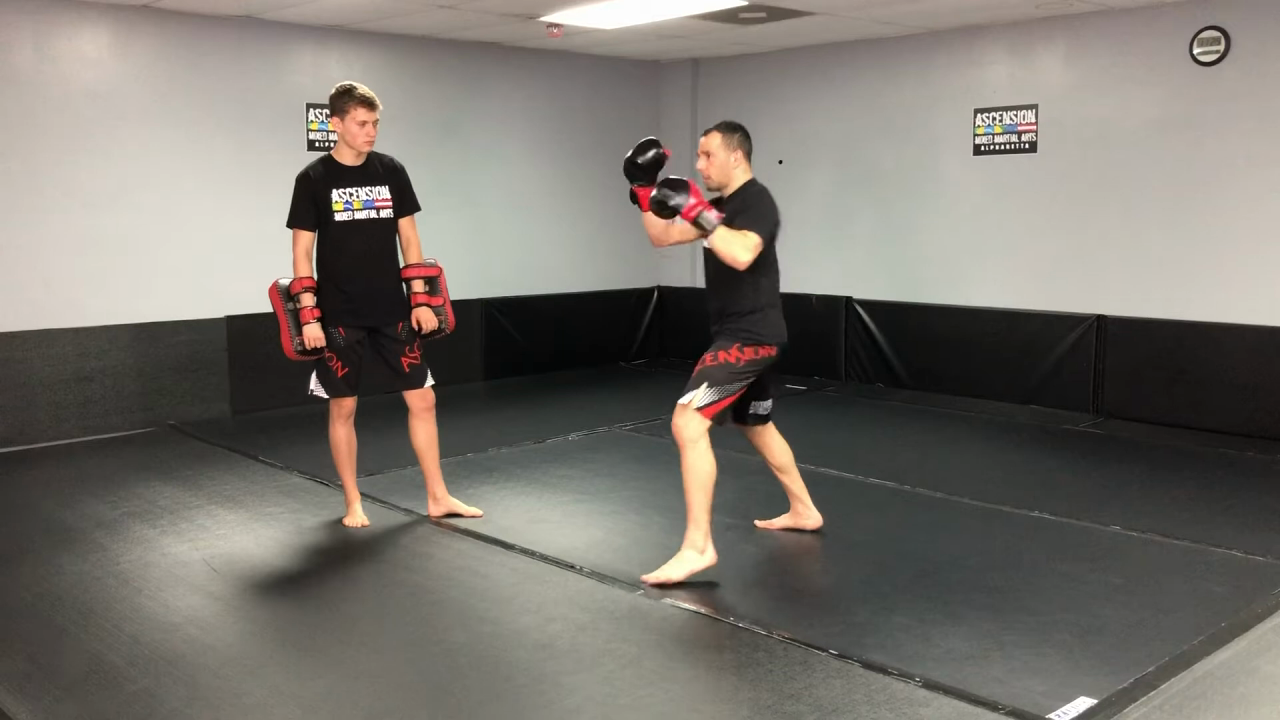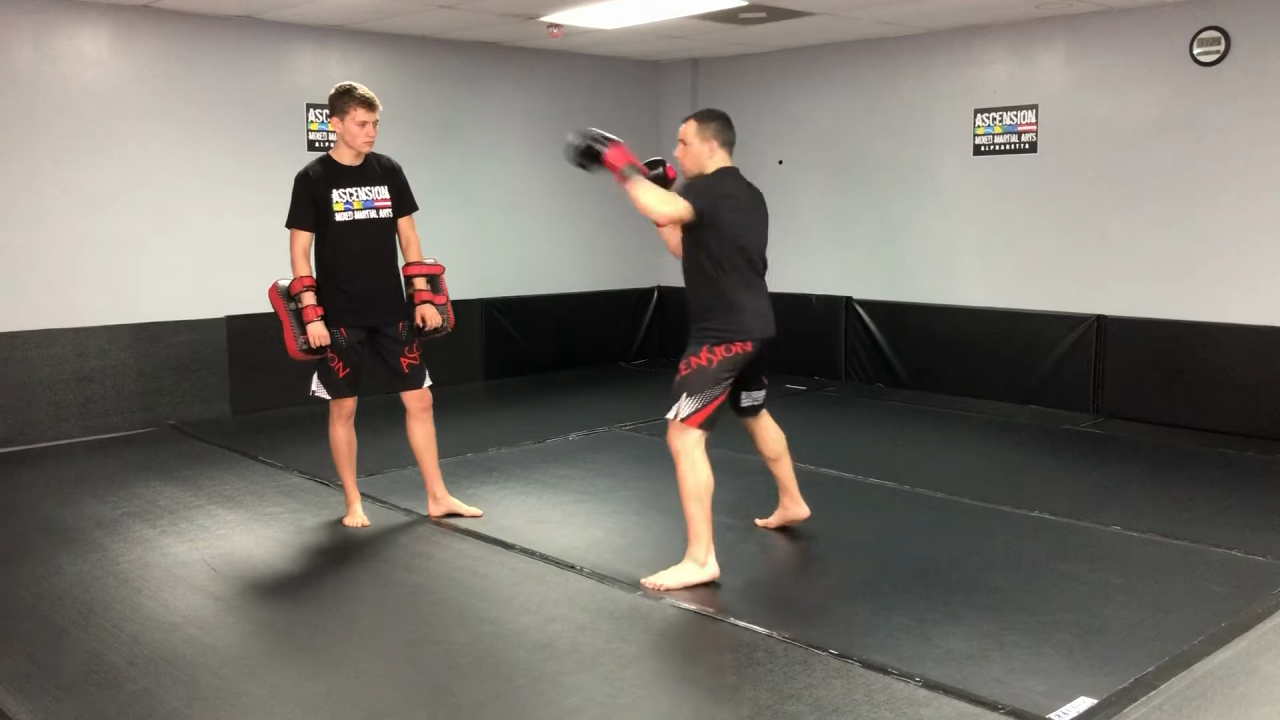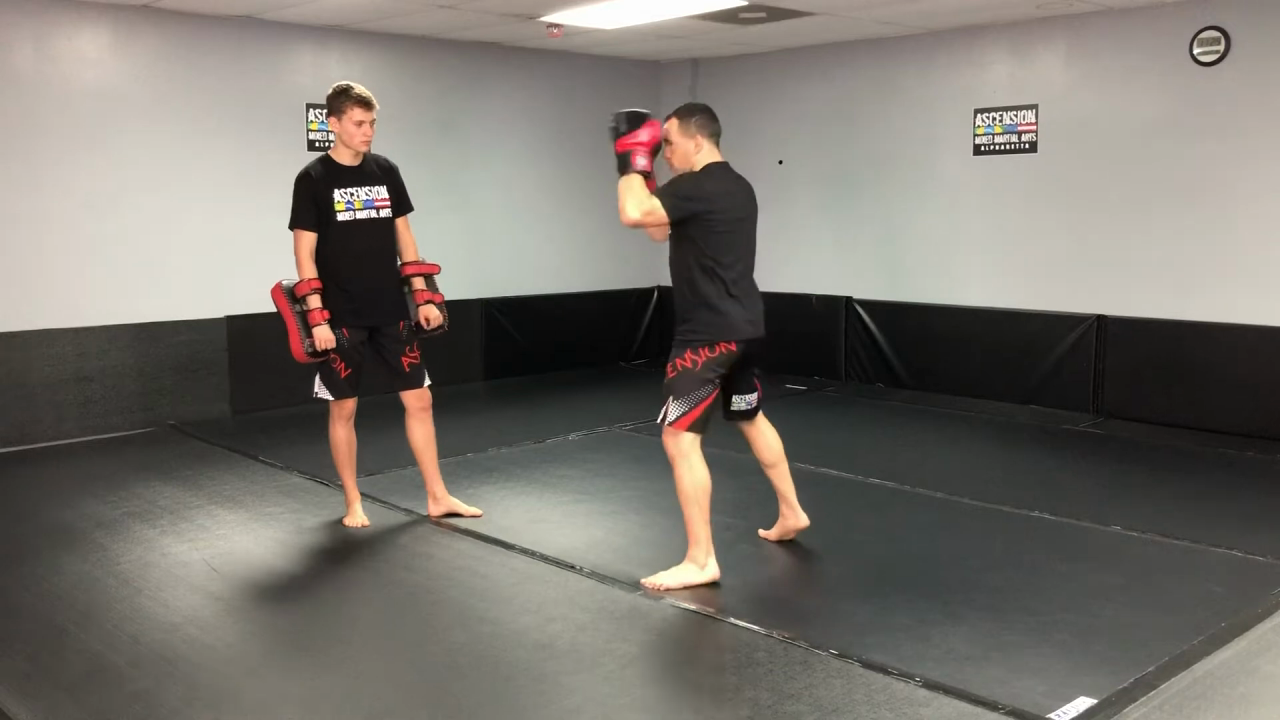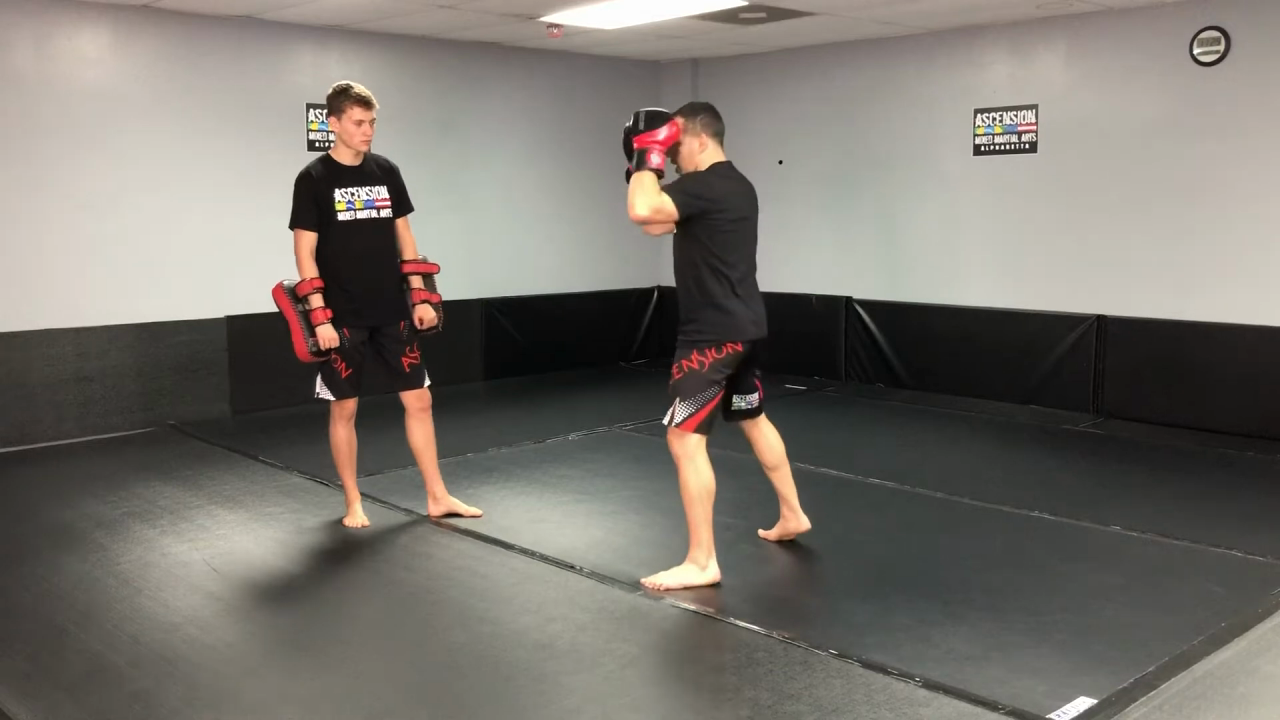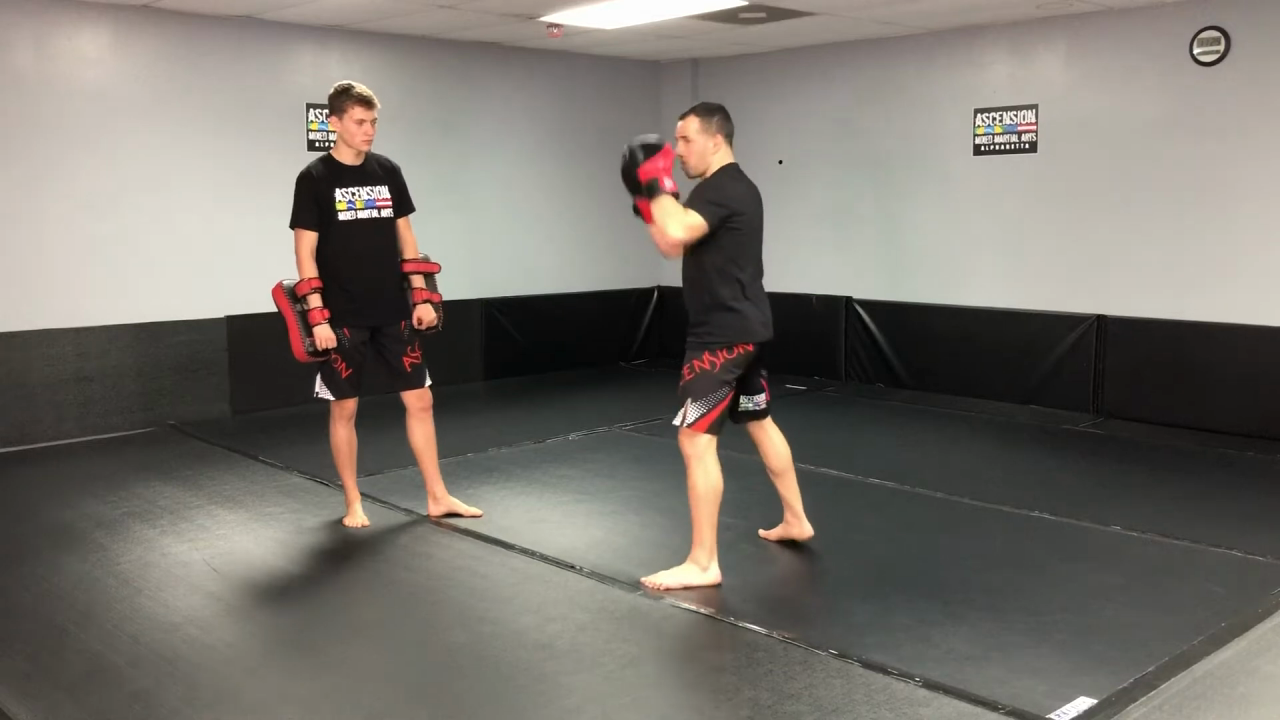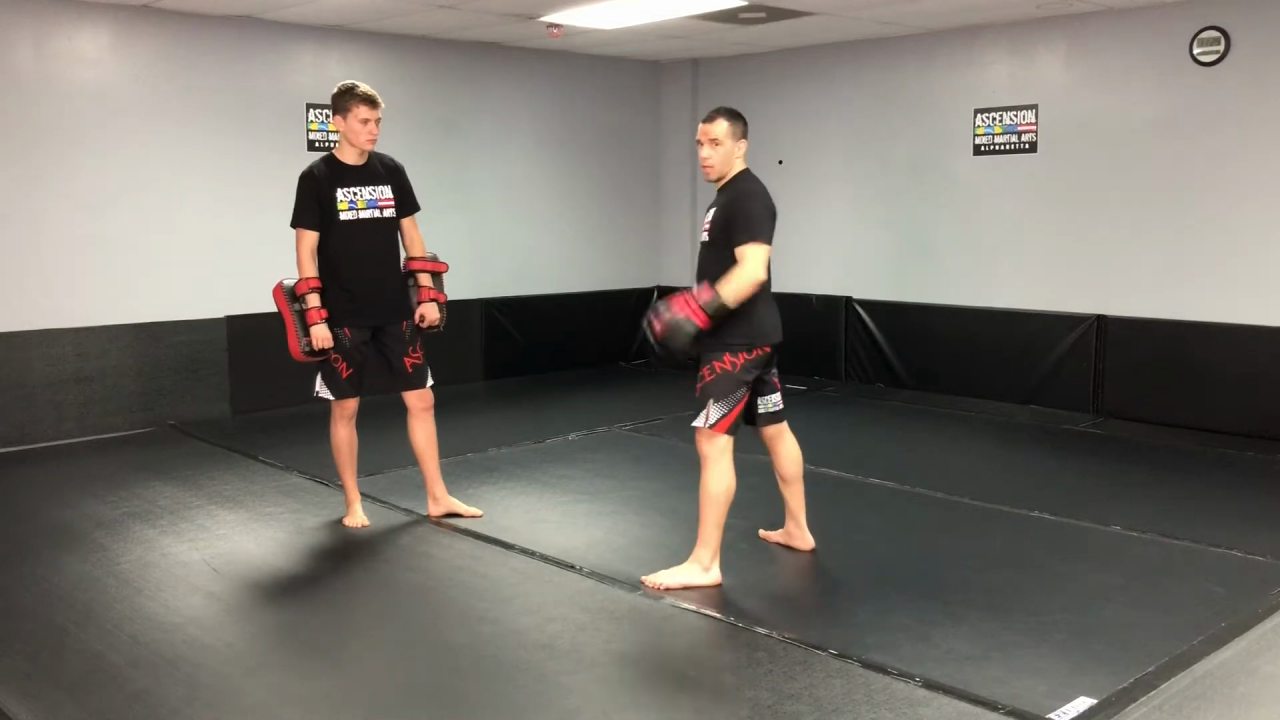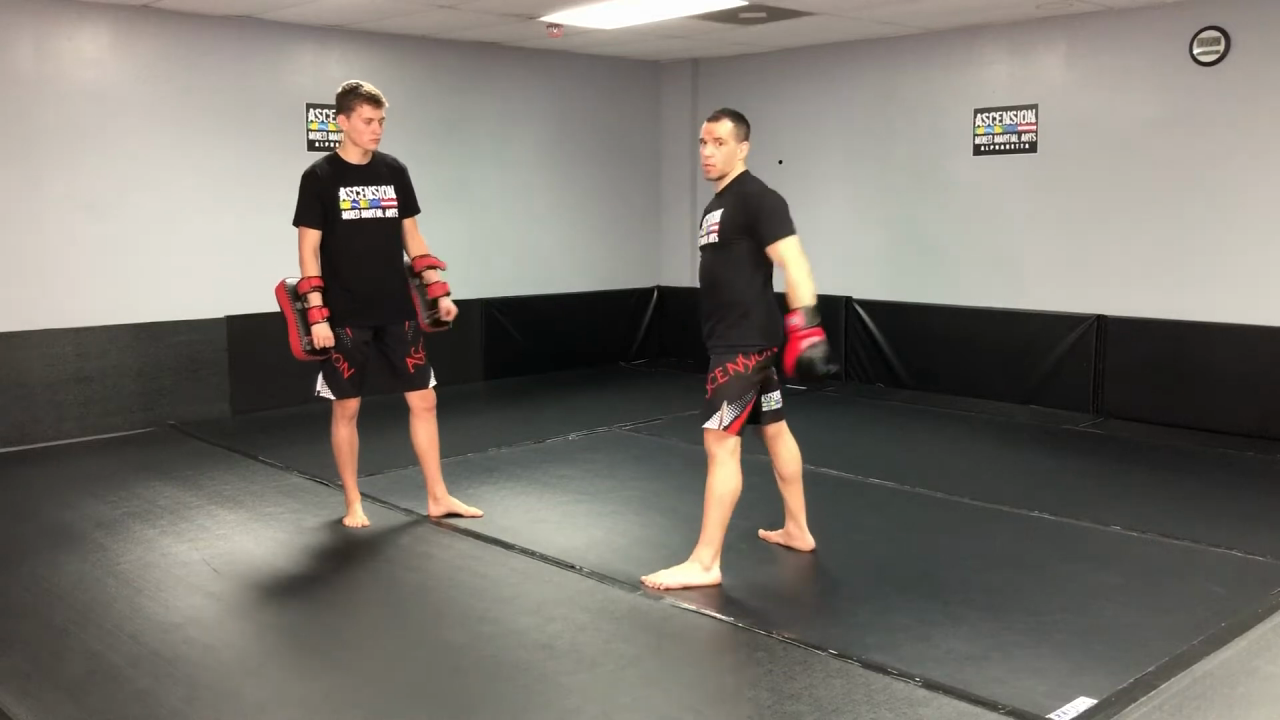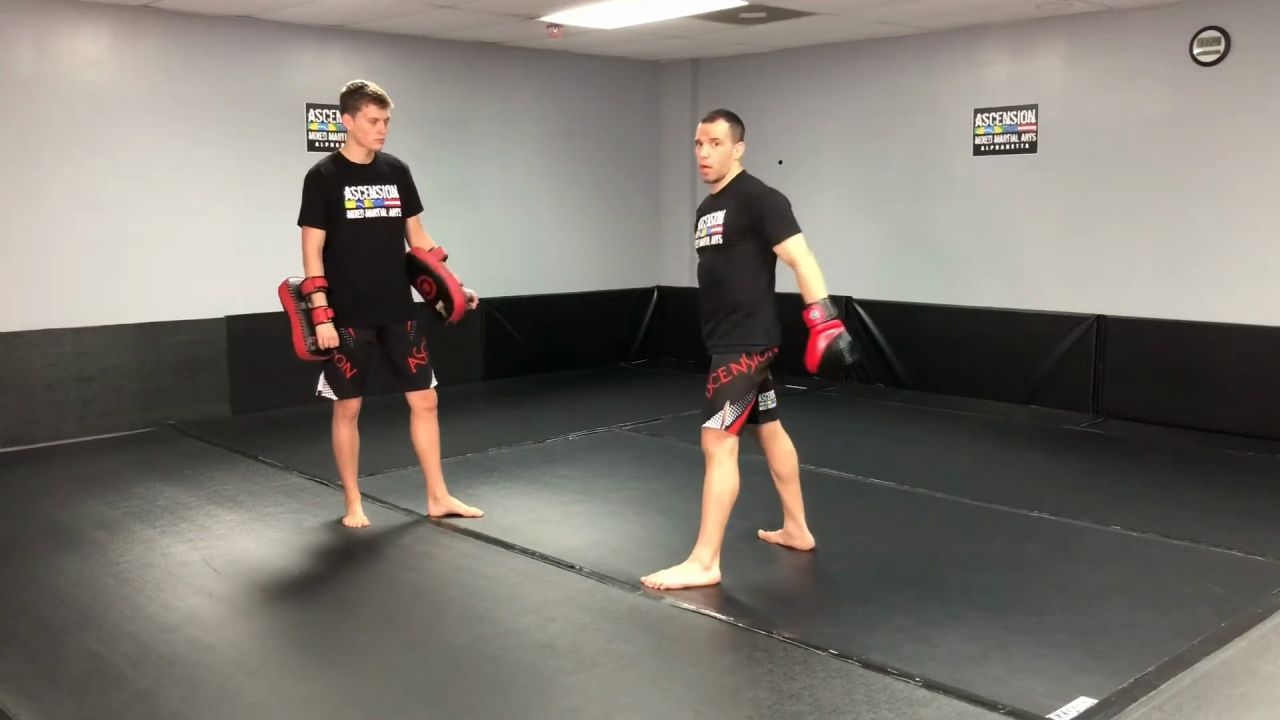
dt=0.2s
person 1, frame 1
left shoulder: (756, 201)
right shoulder: (721, 204)
left elbow: (742, 255)
right elbow: (663, 236)
left wrist: (699, 212)
right wrist: (644, 191)
left hip: (748, 336)
right hip: (747, 335)
left knee: (688, 422)
right knee: (756, 425)
left ankle: (697, 547)
right ankle: (803, 510)
person 1, frame 2
left shoulder: (714, 190)
right shoulder: (747, 195)
left elbow: (660, 210)
right elbow: (686, 244)
left wrist: (624, 168)
right wrist: (648, 187)
left hip: (722, 334)
right hip: (751, 326)
left knee: (684, 435)
right knee: (754, 414)
left ankle: (700, 559)
right ankle: (791, 503)
person 1, frame 3
left shoulder: (697, 186)
right shoulder: (737, 188)
left elbow: (633, 213)
right elbow: (663, 228)
left wrist: (634, 158)
right wrist: (644, 175)
left hip: (709, 334)
right hip: (744, 325)
left knee: (679, 438)
right knee: (750, 418)
left ankle: (701, 561)
right ankle: (791, 513)
person 1, frame 4
left shoulder: (704, 185)
right shoulder: (735, 185)
left elbow: (641, 210)
right elbow: (660, 222)
left wrist: (649, 154)
right wrist: (646, 165)
left hip: (713, 333)
right hip: (746, 325)
left knee: (684, 438)
right knee: (753, 418)
left ankle: (702, 562)
right ankle: (792, 515)
person 1, frame 5
left shoulder: (720, 188)
right shoulder: (734, 186)
left elbow: (674, 232)
right elbow: (675, 244)
left wrist: (656, 182)
right wrist: (648, 196)
left hip: (722, 334)
right hip: (749, 327)
left knee: (695, 439)
right knee: (759, 421)
left ankle: (703, 563)
right ankle: (795, 520)
person 1, frame 6
left shoulder: (746, 196)
right shoulder: (732, 195)
left elbow: (752, 271)
left wrist: (698, 310)
right wrist: (687, 304)
left hip: (739, 339)
right hip: (755, 334)
left knee: (713, 441)
right knee: (774, 427)
left ankle: (704, 563)
right ankle: (797, 529)
person 1, frame 7
left shoulder: (757, 198)
right shoulder: (717, 203)
left elbow: (794, 262)
left wrist: (806, 326)
left hip: (743, 343)
right hip: (732, 337)
left knee: (721, 442)
right knee: (773, 428)
left ankle: (705, 562)
right ankle: (797, 529)
person 1, frame 8
left shoulder: (757, 198)
right shoulder: (707, 207)
left elbow: (800, 259)
left wrist: (823, 319)
left hip: (744, 341)
right hip: (728, 339)
left knee: (718, 442)
right knee: (767, 428)
left ankle: (705, 561)
right ankle: (796, 528)
person 2, frame 1
left shoulder: (391, 170)
right shoulder: (314, 178)
left elbow: (409, 238)
right elbow: (302, 251)
left wrist: (421, 298)
right wrist: (309, 314)
left hip: (392, 311)
right hip: (340, 315)
left knee: (423, 399)
right knee: (343, 408)
left ankle: (437, 496)
right ankle: (353, 502)
person 2, frame 2
left shoulder: (389, 170)
right shoulder: (313, 179)
left elbow: (408, 237)
right elbow: (300, 251)
left wrist: (423, 296)
right wrist: (311, 313)
left hip: (391, 311)
right hip: (340, 316)
left knee: (420, 399)
right knee: (343, 408)
left ankle: (437, 496)
right ankle: (353, 502)
person 2, frame 3
left shoulder: (386, 171)
right shoulder: (313, 179)
right elbow: (305, 254)
left wrist: (423, 295)
right wrist: (317, 316)
left hip: (391, 311)
right hip: (341, 317)
left knee: (418, 399)
right knee: (343, 409)
left ankle: (437, 496)
right ankle: (353, 503)
person 2, frame 4
left shoulder: (386, 171)
right shoulder: (314, 179)
right elbow: (305, 253)
left wrist: (420, 296)
right wrist: (320, 316)
left hip: (392, 311)
right hip: (343, 316)
left knee: (419, 399)
right knee: (344, 408)
left ankle: (437, 496)
right ankle: (353, 503)
person 2, frame 5
left shoulder: (387, 170)
right shoulder: (315, 179)
right elbow: (305, 252)
left wrist: (421, 296)
right wrist: (318, 315)
left hip: (393, 311)
right hip: (343, 316)
left knee: (420, 399)
right knee: (344, 408)
left ankle: (437, 496)
right ankle: (353, 503)
person 2, frame 6
left shoulder: (391, 170)
right shoulder: (317, 178)
left elbow: (410, 235)
right elbow: (306, 251)
left wrist: (427, 294)
right wrist: (315, 315)
left hip: (395, 311)
right hip: (344, 316)
left knee: (421, 399)
right knee: (345, 408)
left ankle: (437, 496)
right ankle: (353, 503)
person 2, frame 7
left shoulder: (394, 170)
right shoulder: (320, 177)
left elbow: (412, 236)
right elbow: (309, 250)
left wrist: (438, 290)
right wrist: (316, 314)
left hip: (397, 311)
right hip: (346, 316)
left knee: (423, 399)
right knee: (346, 408)
left ankle: (438, 496)
right ankle: (353, 503)
person 2, frame 8
left shoulder: (396, 170)
right shoulder: (324, 176)
left elbow: (417, 236)
right elbow: (312, 250)
right wrist: (321, 314)
left hip: (398, 311)
right hip: (348, 316)
left knee: (424, 399)
right knee: (347, 407)
left ankle: (437, 496)
right ankle: (353, 503)
